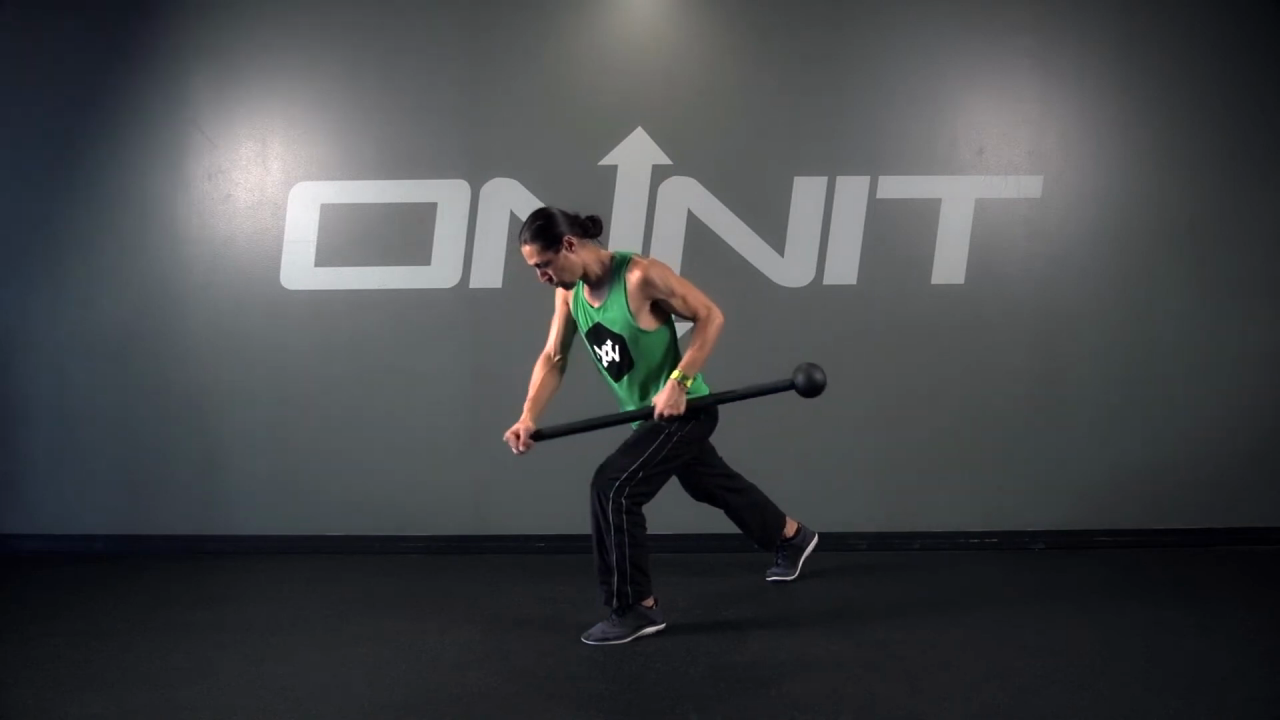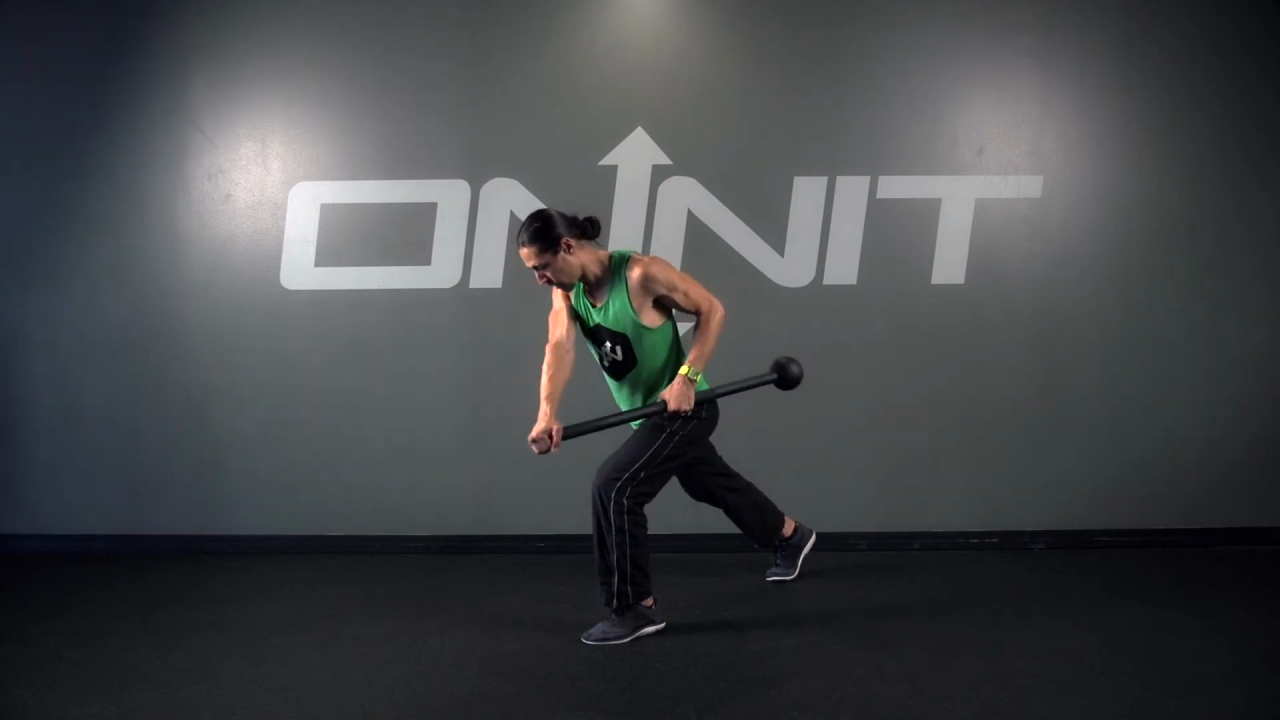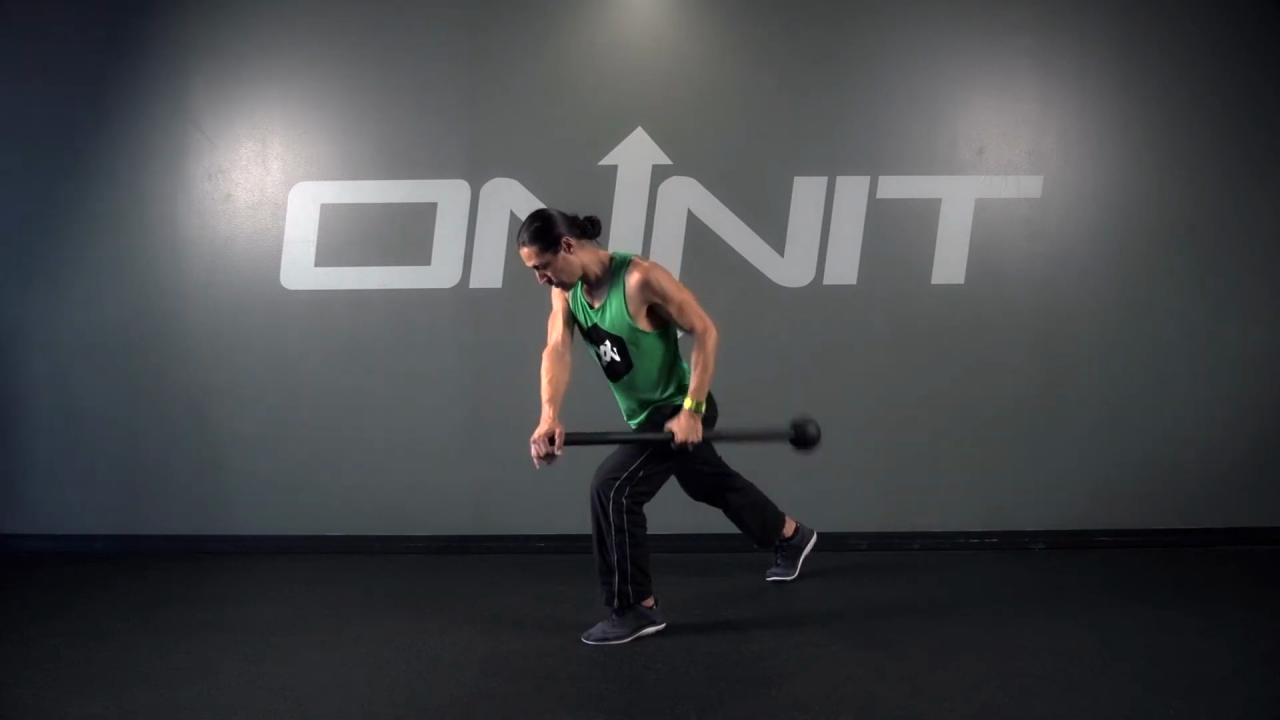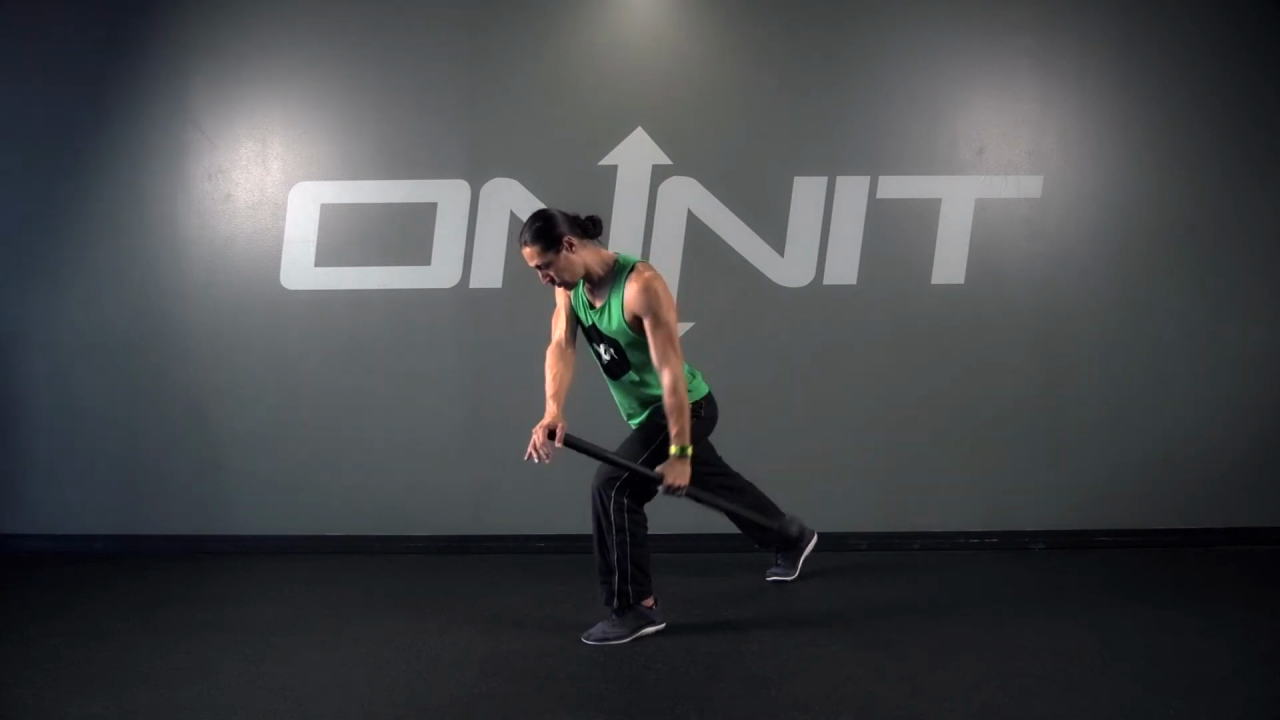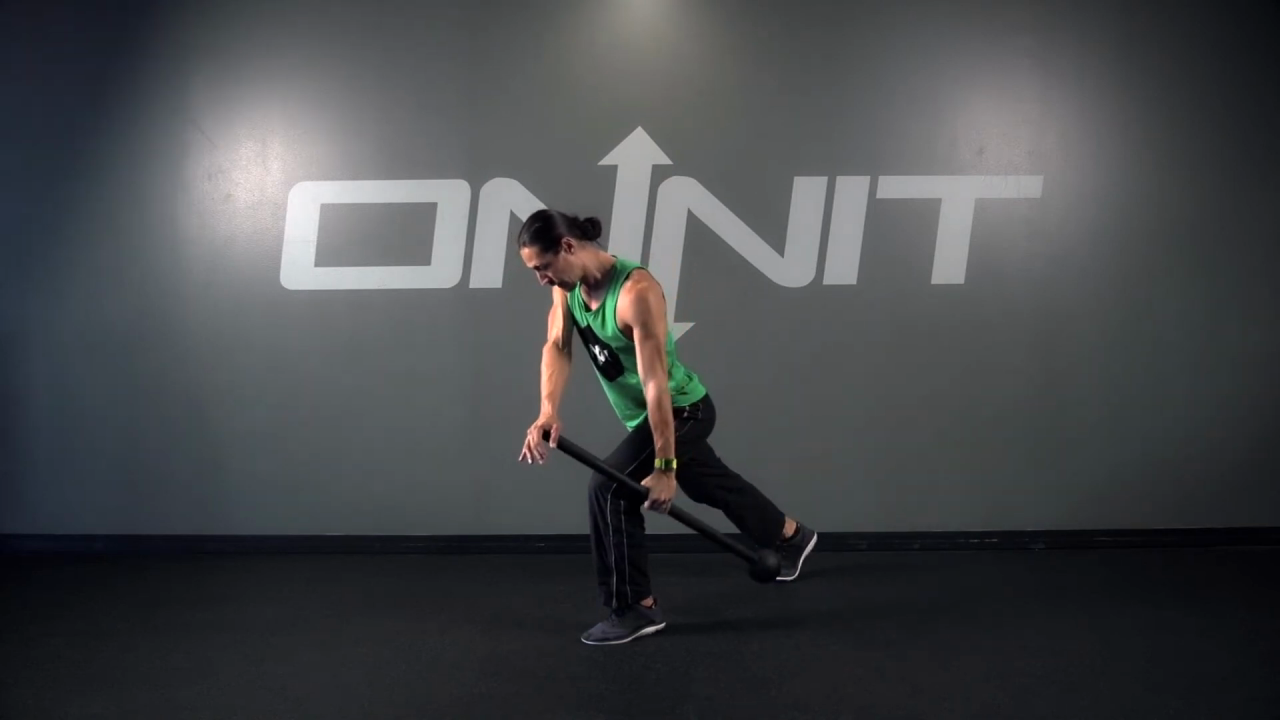
dt=0.4s
person 1, frame 1
left shoulder: (640, 276)
right shoulder: (569, 291)
left elbow: (710, 316)
right elbow: (554, 356)
left wrist: (677, 382)
right wrist: (529, 416)
left hip: (684, 409)
right hip: (649, 414)
left knee: (612, 488)
right knee: (714, 485)
left ankle: (635, 609)
right ankle: (792, 537)
person 1, frame 2
left shoulder: (641, 273)
right shoulder: (566, 290)
left elbow: (712, 309)
right elbow: (560, 347)
left wrist: (686, 377)
right wrist: (547, 413)
left hip: (684, 408)
right hip: (649, 413)
left knee: (614, 487)
right knee: (711, 485)
left ankle: (636, 608)
right ankle: (791, 535)
person 1, frame 3
left shoulder: (640, 278)
right shoulder: (566, 289)
left elbow: (705, 331)
right elbow: (557, 352)
left wrist: (691, 409)
right wrist: (549, 417)
left hip: (677, 411)
right hip: (647, 413)
left knee: (612, 487)
right knee: (711, 486)
left ankle: (636, 608)
right ankle: (790, 536)
person 1, frame 4
left shoulder: (641, 285)
right shoulder: (569, 286)
left elbow: (671, 371)
right elbow: (561, 348)
left wrist: (680, 453)
right wrist: (553, 411)
left hip: (683, 408)
right hip: (646, 412)
left knee: (613, 487)
right knee: (713, 486)
left ankle: (637, 608)
right ankle: (791, 536)
person 1, frame 5
left shoulder: (636, 292)
right shoulder: (567, 285)
left elbow: (655, 383)
right elbow: (557, 349)
left wrist: (664, 468)
right wrist: (547, 411)
left hip: (681, 410)
right hip: (643, 416)
left knee: (609, 488)
right knee: (711, 485)
left ankle: (636, 608)
right ankle: (791, 536)
